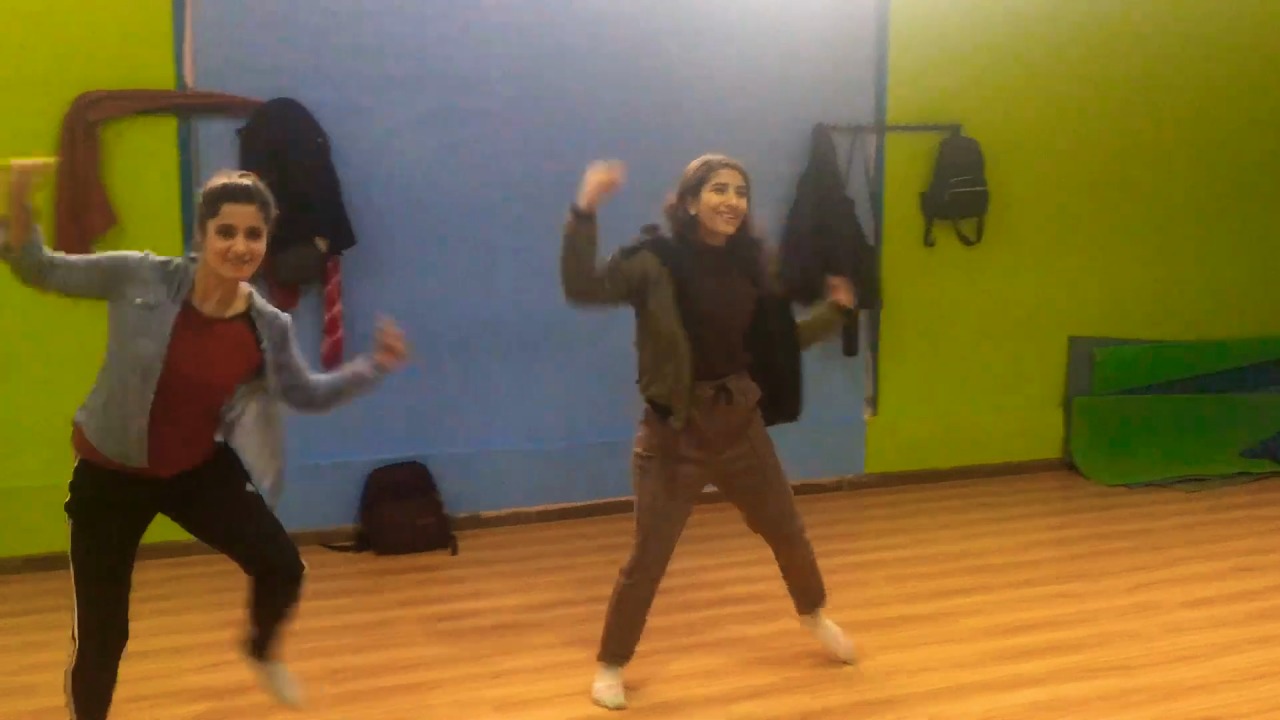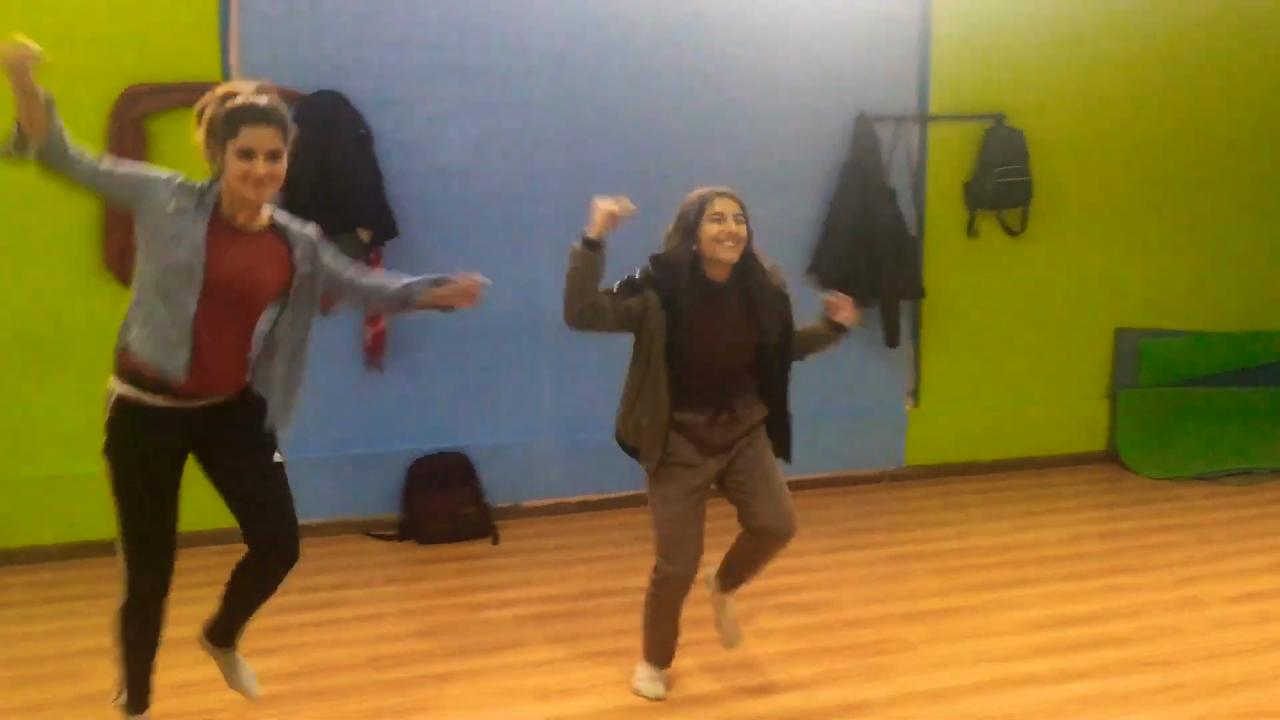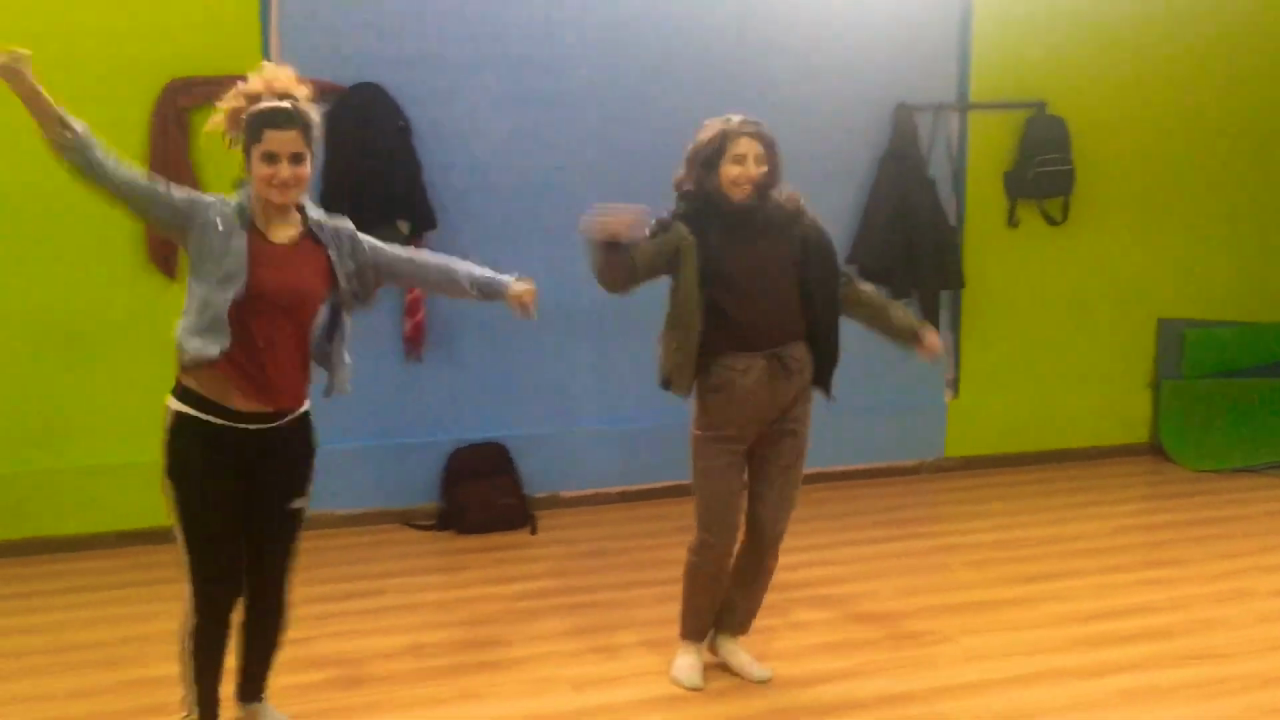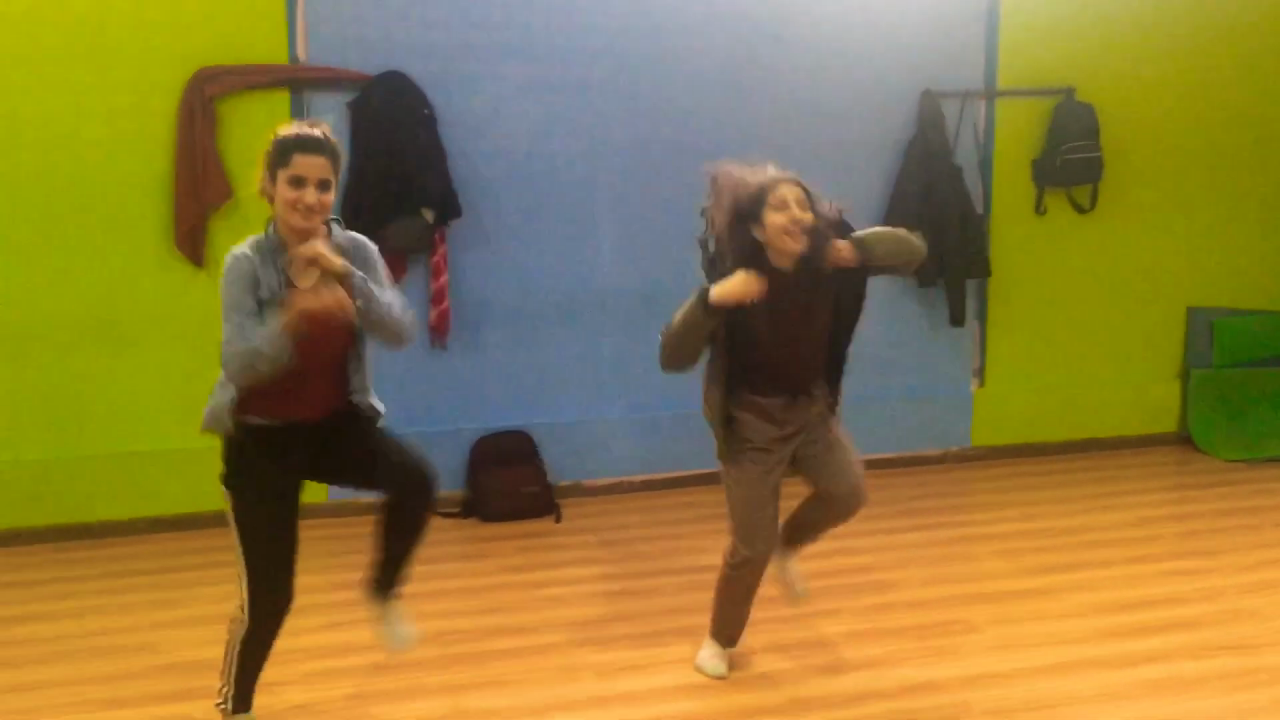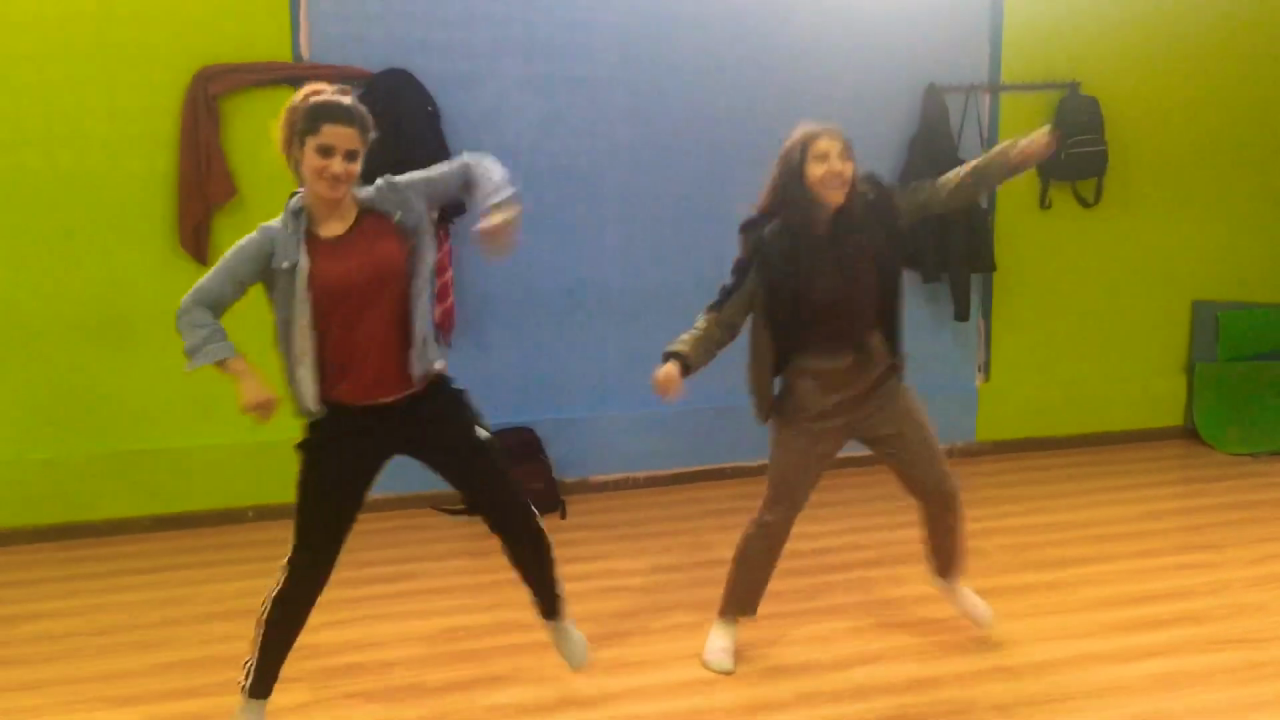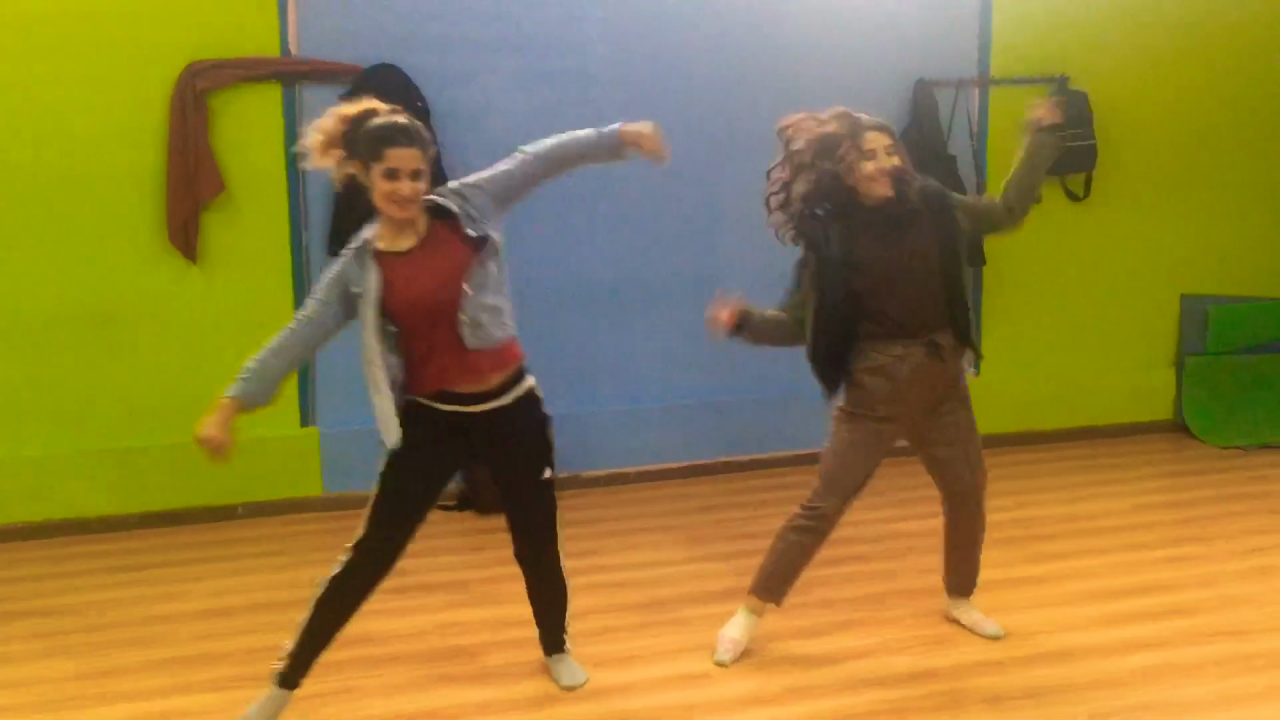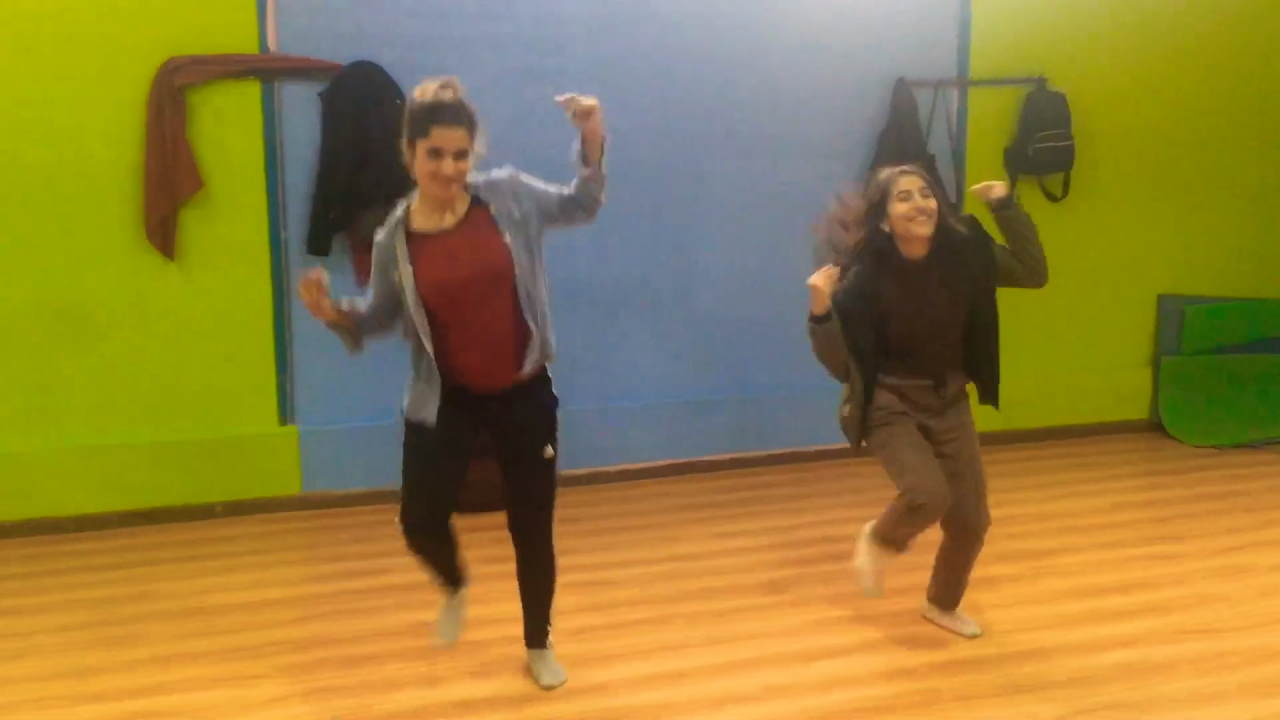
dt=0.2s
person 1, frame 1
left shoulder: (269, 327)
right shoulder: (142, 280)
left elbow: (309, 395)
left wrist: (373, 366)
left hip: (199, 469)
right hip: (108, 473)
left knee: (281, 567)
right knee: (102, 636)
left ankle: (263, 653)
person 1, frame 2
left shoulder: (297, 243)
right shoulder: (167, 201)
left elbow: (364, 289)
right elbow: (62, 160)
left wrist: (434, 291)
left hip: (232, 409)
right hip: (147, 411)
left knee: (278, 544)
right knee: (148, 578)
left ankle: (222, 638)
person 1, frame 3
left shoulder: (334, 241)
right shoulder: (207, 220)
left elbow: (417, 266)
right elbow: (106, 172)
left wrist: (499, 286)
left hip: (281, 429)
right hip: (205, 427)
left knee: (268, 581)
right knee: (216, 587)
person 1, frame 4
left shoulder: (357, 252)
right shoulder: (246, 262)
left elbow: (400, 329)
right elbow: (243, 363)
left wrist: (340, 272)
right wrist: (300, 311)
left hip: (339, 422)
right hip: (260, 437)
left knee: (416, 482)
right knee: (268, 595)
left ankle: (384, 590)
person 1, frame 5
left shoulder: (395, 204)
right shoulder: (275, 241)
left elbow: (475, 167)
right elbow: (195, 311)
left wrist: (498, 209)
right wrist: (241, 373)
left hip: (424, 397)
right hip: (343, 420)
left knee: (511, 509)
right knee: (308, 568)
left ankle: (555, 616)
person 1, frame 6
left shoulder: (464, 207)
right shoulder: (357, 267)
left elbow: (539, 159)
right elbow: (298, 340)
left wrist: (617, 138)
right wrist: (229, 407)
left hip: (512, 408)
right hip: (431, 420)
left knee: (537, 549)
right knee: (369, 558)
left ankle: (555, 647)
person 1, frame 7
left shoulder: (506, 194)
right shoulder: (393, 240)
left elbow: (582, 205)
right elbow: (376, 317)
left wrist: (593, 142)
right wrist: (331, 310)
left hip: (523, 389)
right hip: (446, 396)
left knee: (532, 529)
right knee: (421, 521)
left ankle: (539, 642)
right ankle: (454, 589)
person 2, frame 1
left shoulder: (749, 268)
right shoulder: (655, 263)
left elbow: (775, 339)
right elbow: (580, 286)
left wrist: (834, 311)
right wrist: (584, 209)
left hip: (738, 420)
right hip: (674, 428)
left knee: (786, 529)
right knee: (649, 558)
left ankle: (813, 614)
right ankle: (610, 664)
person 2, frame 2
left shoulder: (761, 290)
right shoulder: (660, 290)
left elbow: (782, 352)
right elbow: (580, 313)
left wrist: (833, 327)
right wrist: (593, 240)
left hip: (743, 432)
right hip: (679, 441)
left knee: (775, 526)
right knee: (676, 564)
left ankle: (724, 587)
right ankle: (653, 661)
person 2, frame 3
left shoulder: (794, 226)
right shoulder: (690, 231)
left elbow: (844, 291)
right elbow: (617, 278)
left wrist: (910, 330)
right wrist: (611, 238)
left hip: (791, 390)
right hip: (726, 395)
left knee: (768, 529)
right knee: (716, 533)
left ankle: (728, 636)
right ankle: (692, 641)
person 2, frame 4
left shoulder: (829, 255)
right shoulder: (732, 278)
left elbow: (911, 249)
right elbow: (673, 358)
left wrist: (859, 249)
right wrist: (711, 298)
left hip: (812, 411)
right hip: (753, 422)
left knee: (847, 491)
right knee: (750, 548)
left ankle: (789, 543)
right ankle: (719, 640)
person 2, frame 5
left shoulder: (874, 208)
right shoulder: (773, 242)
left elbow: (953, 191)
right elbow: (722, 316)
left wrist: (1018, 153)
right wrist: (679, 359)
left hip: (877, 377)
right hip: (813, 391)
left knee: (939, 488)
right knee: (776, 516)
left ankle: (951, 579)
right ankle: (729, 623)
person 2, frame 6
left shoulder: (928, 207)
right shoulder: (828, 238)
left elbow: (1009, 212)
right elbow: (796, 324)
left wrist: (1043, 136)
right wrist: (740, 320)
left hip: (939, 380)
right hip: (873, 388)
left knee: (968, 495)
right knee: (824, 505)
left ankle: (959, 598)
right ankle: (753, 609)
person 2, frame 7
left shoulder: (963, 251)
right shoulder: (862, 281)
left elbow: (1033, 272)
right elbow: (843, 364)
left wrist: (1006, 204)
right wrist: (820, 312)
left hip: (948, 403)
right hip: (892, 405)
left knee: (972, 520)
right knee: (929, 497)
left ankle: (943, 604)
right ankle: (877, 539)
